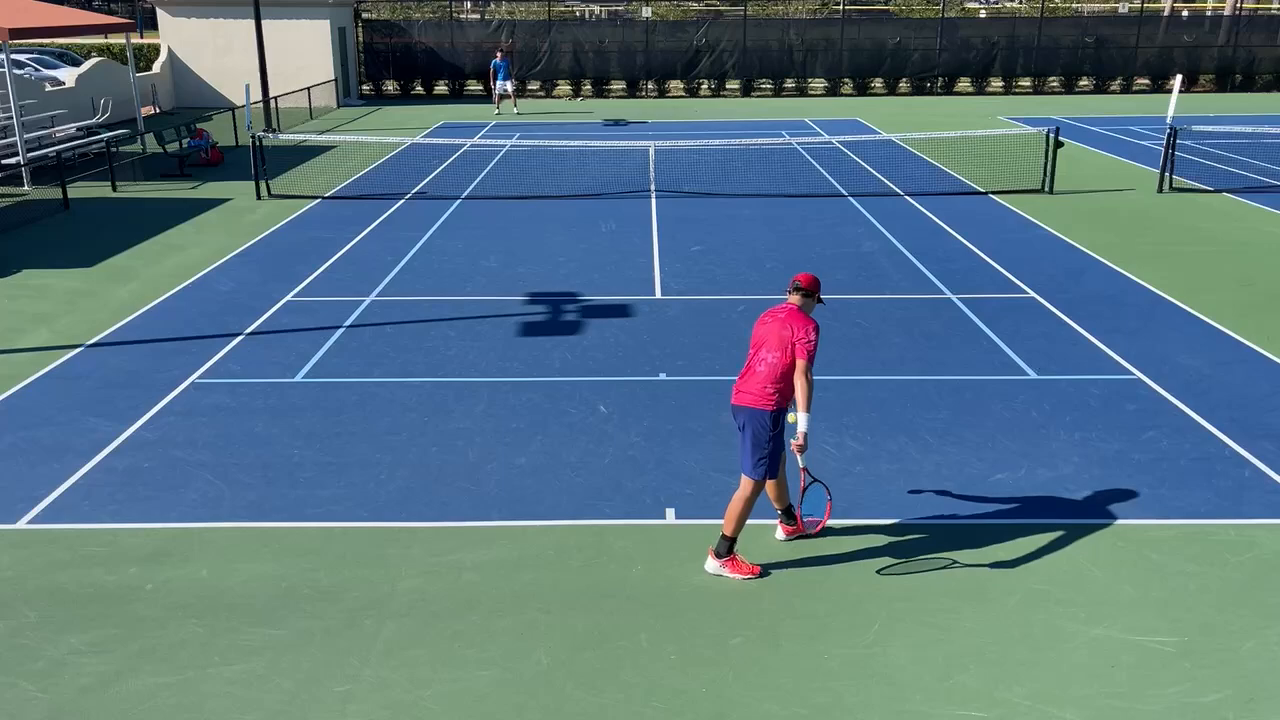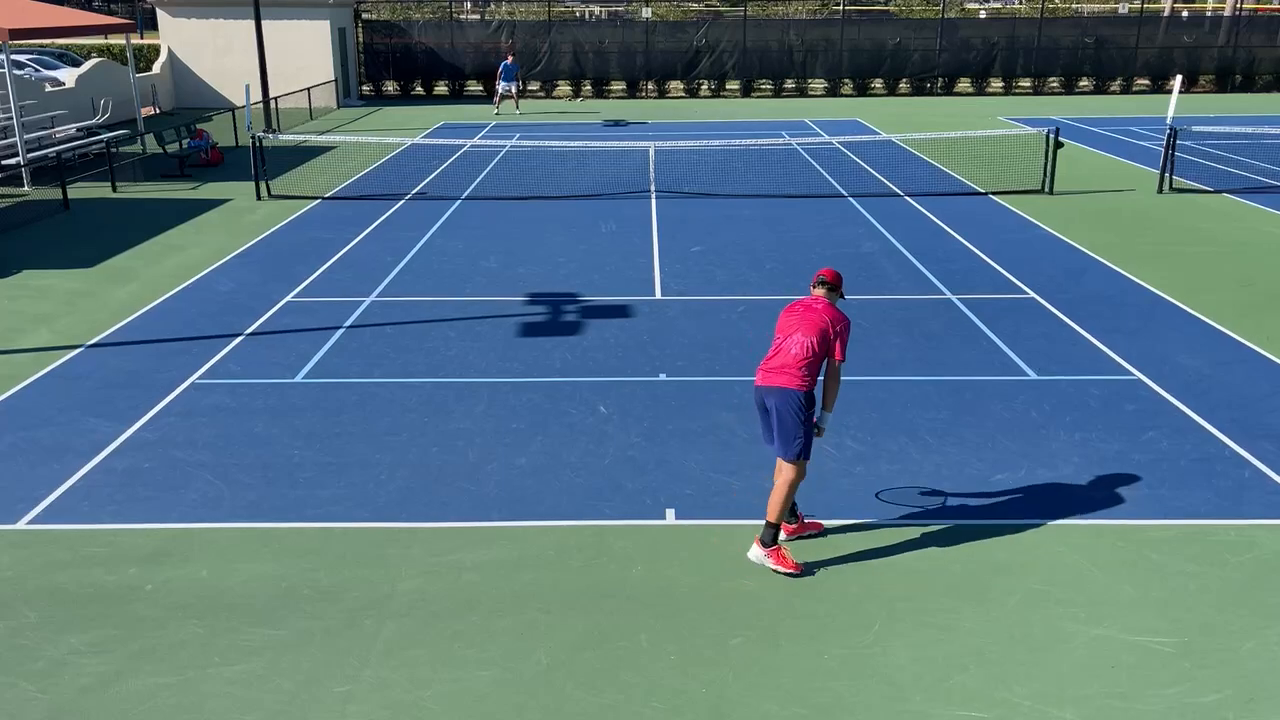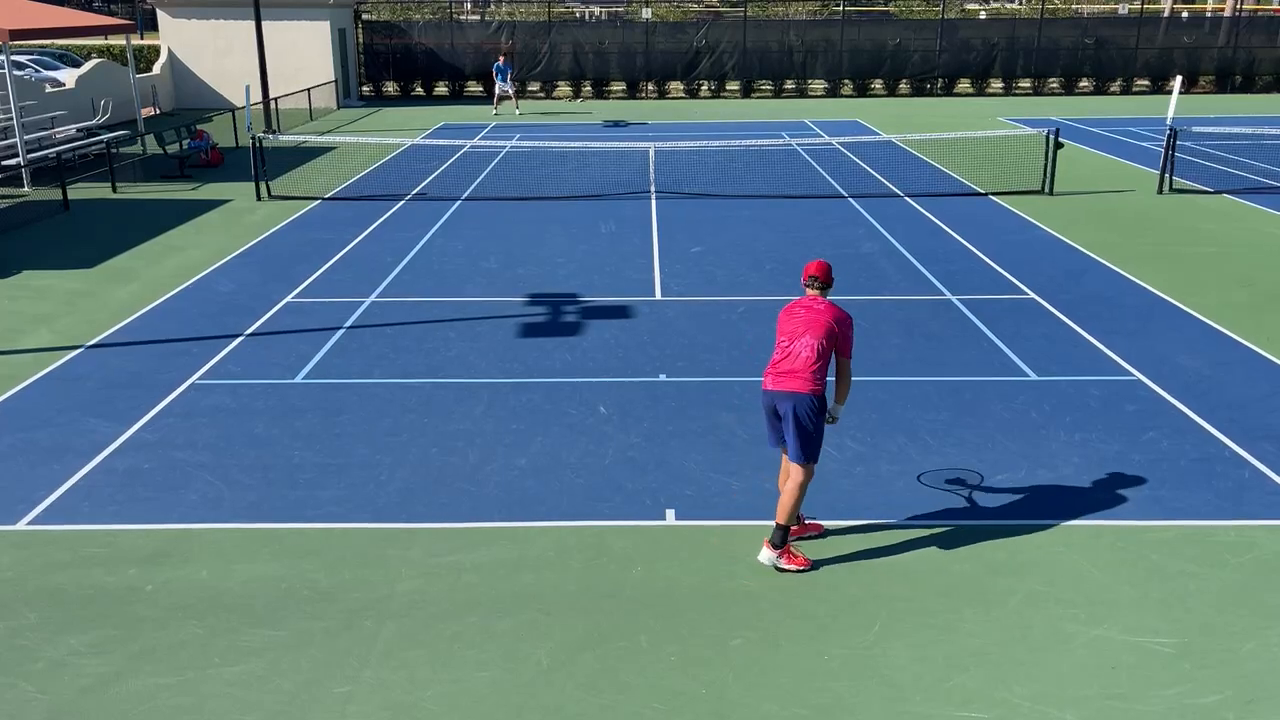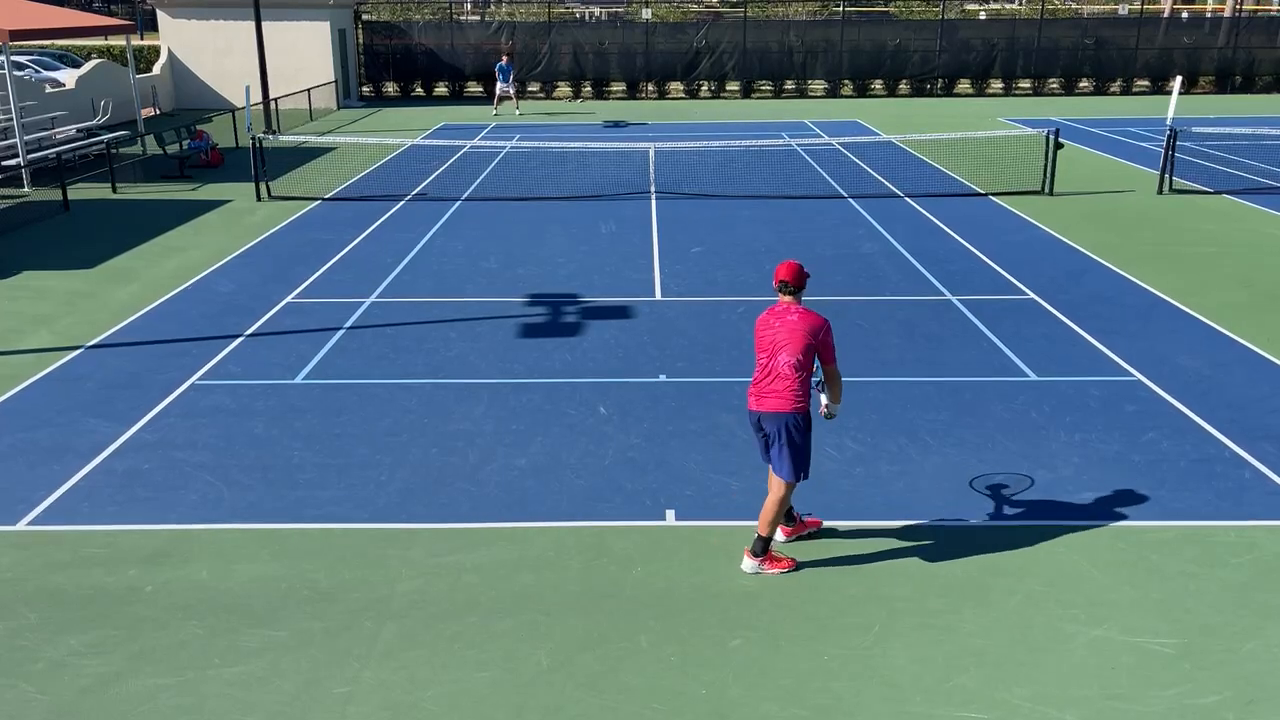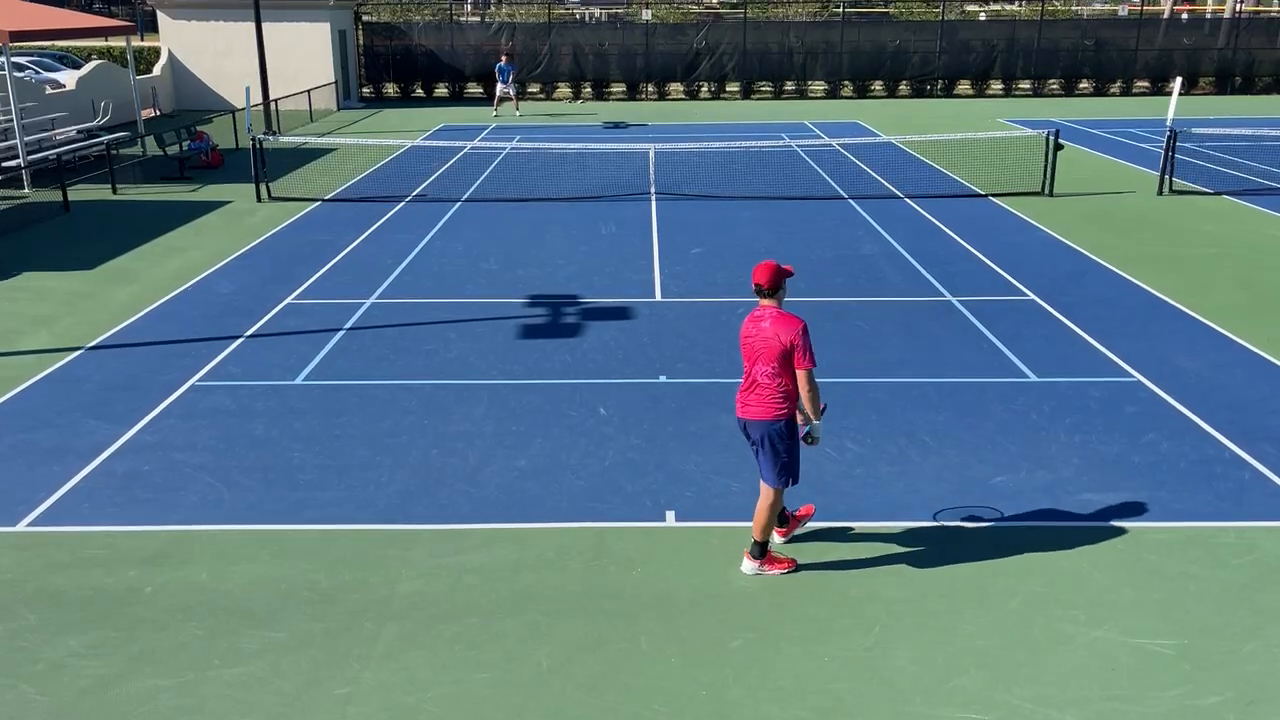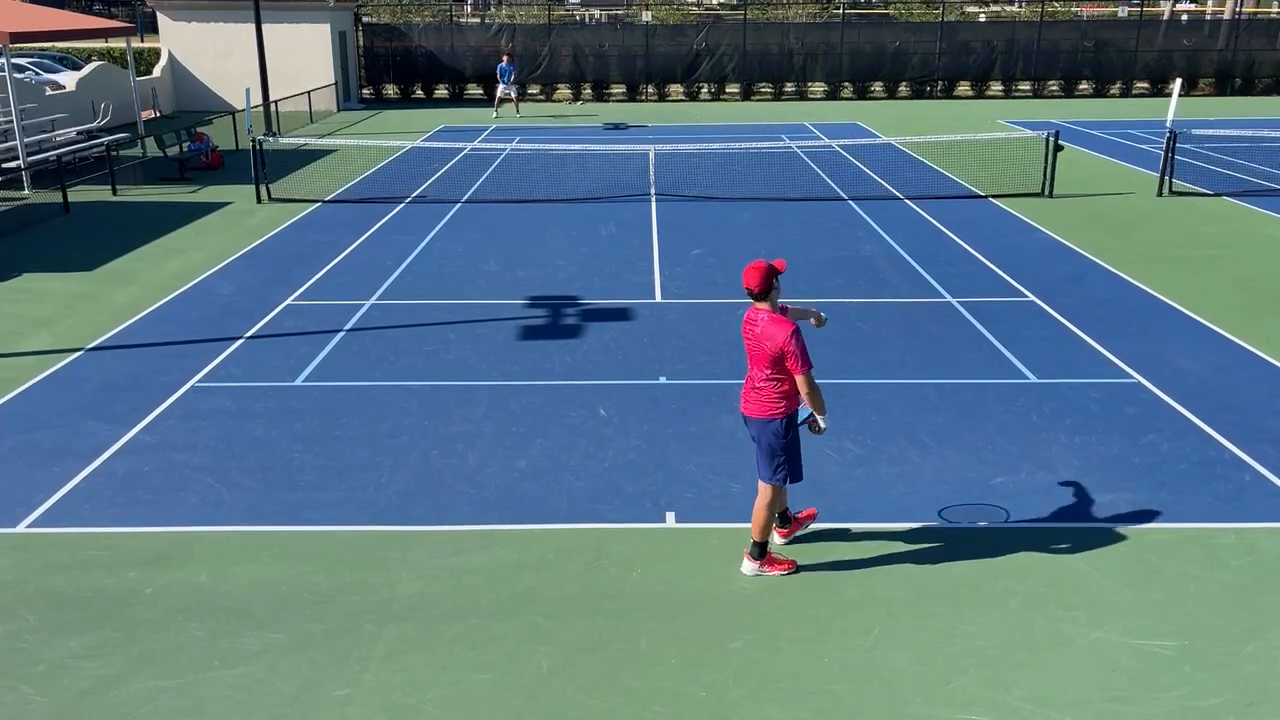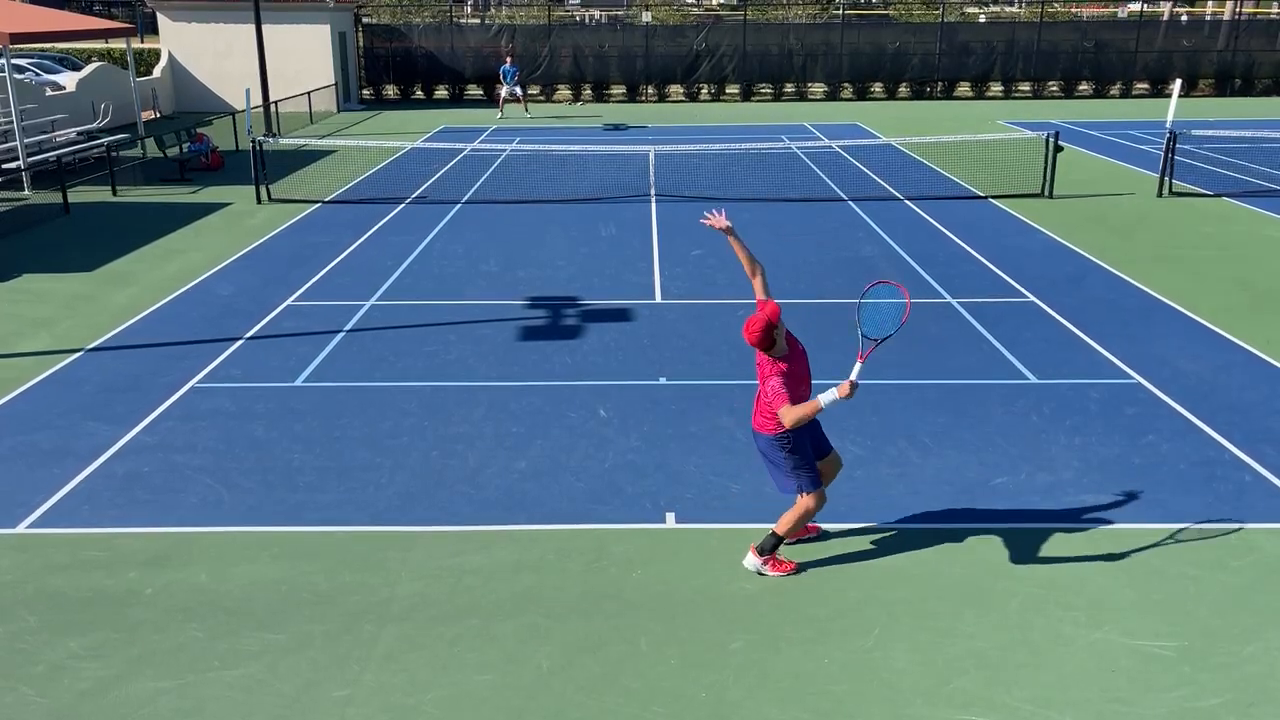
dt=0.5s
person 1, frame 1
left shoulder: (766, 316)
right shoulder: (806, 325)
right elbow: (801, 376)
left wrist: (789, 404)
right wrist: (803, 426)
left hip: (742, 398)
right hip: (763, 407)
left knee: (775, 462)
right knee: (753, 483)
left ankle: (789, 522)
right ankle: (720, 555)
person 1, frame 2
left shoulder: (790, 309)
right shoulder: (838, 319)
right elbow: (832, 374)
right wrist: (823, 418)
left hip: (763, 383)
right hip: (792, 390)
left knee: (786, 457)
right knee: (793, 470)
left ankle: (791, 521)
right ankle: (765, 544)
person 1, frame 3
left shoulder: (787, 311)
right shoulder: (840, 317)
right elbow: (843, 370)
right wrist: (837, 409)
left hip: (771, 388)
right hip: (803, 395)
left knee: (790, 458)
right knee: (801, 472)
left ankle: (793, 522)
right ankle: (774, 547)
person 1, frame 4
left shoulder: (762, 320)
right shoulder: (818, 324)
right elbow: (832, 375)
right wrist: (834, 405)
left hip: (756, 406)
right hip: (788, 411)
left knee: (778, 470)
right knee: (783, 484)
left ankle: (789, 523)
right ankle: (757, 555)
person 1, frame 5
left shoulder: (749, 323)
right shoulder: (795, 327)
right elbow: (806, 386)
left wrist: (797, 412)
right wrist: (815, 423)
left hip: (746, 411)
right hip: (773, 417)
left knee: (772, 475)
right knee: (772, 487)
left ankle: (783, 523)
right ankle: (756, 557)
person 1, frame 6
left shoulder: (752, 315)
right shoulder: (788, 332)
left elbow: (783, 311)
right elbow: (806, 387)
left wrist: (810, 314)
right wrist: (821, 415)
left hip: (753, 407)
right hip: (774, 415)
left knee: (777, 475)
right knee: (770, 486)
left ankle: (784, 524)
right ankle: (756, 558)
person 1, frame 7
left shoulder: (767, 324)
right shoulder: (775, 374)
left elbow: (756, 272)
right elbow: (787, 420)
left wrist: (730, 234)
right wrist: (833, 396)
left hip: (797, 423)
right hip: (778, 436)
left knee: (832, 465)
right knee: (812, 501)
left ankle: (795, 526)
right ankle: (760, 554)
